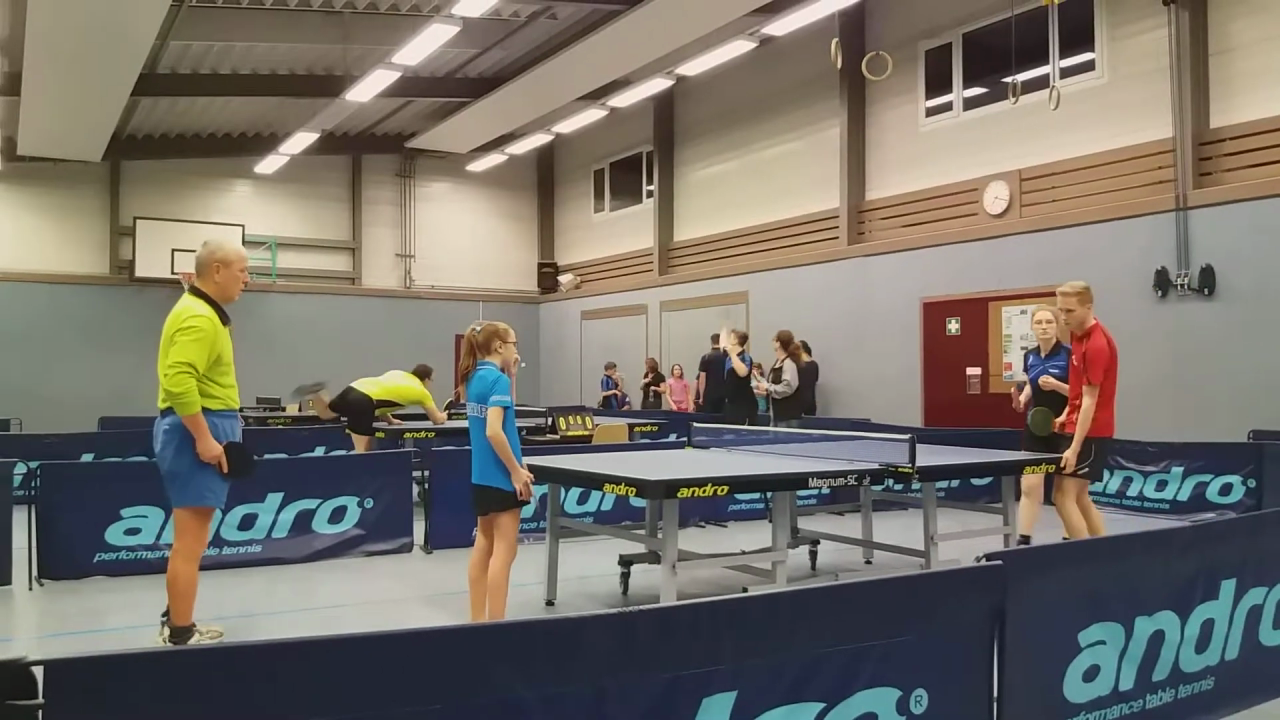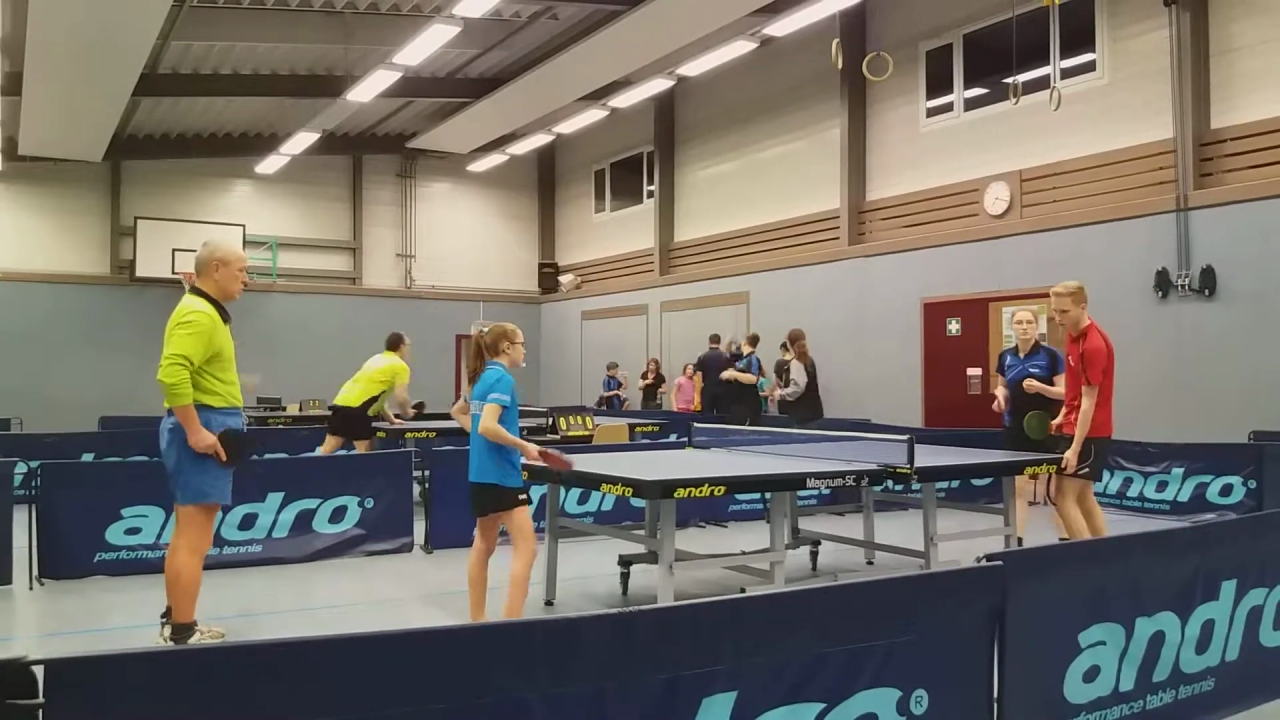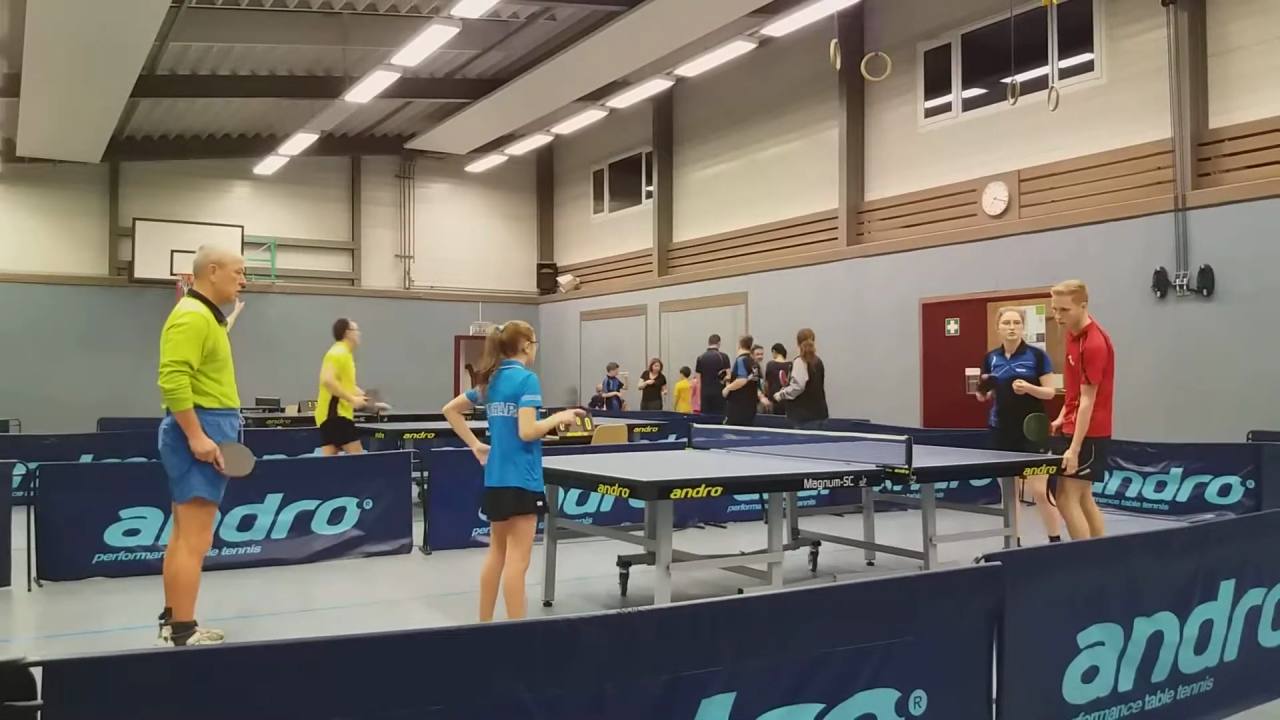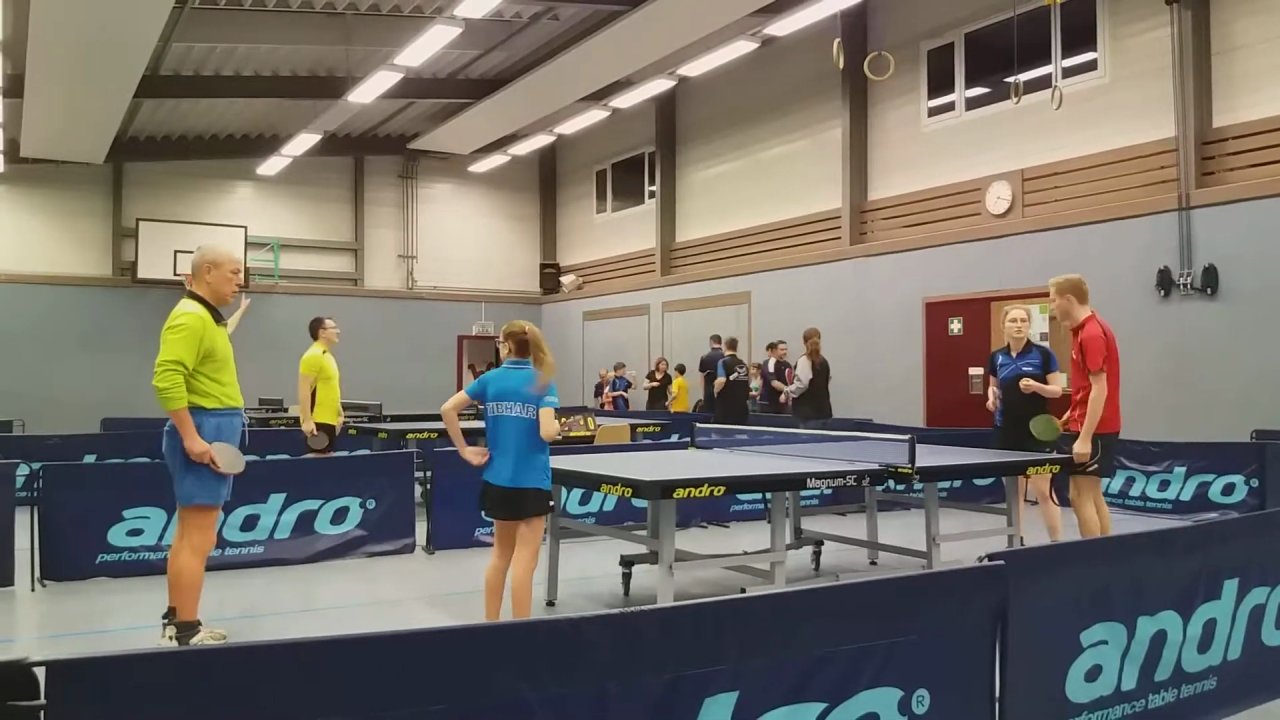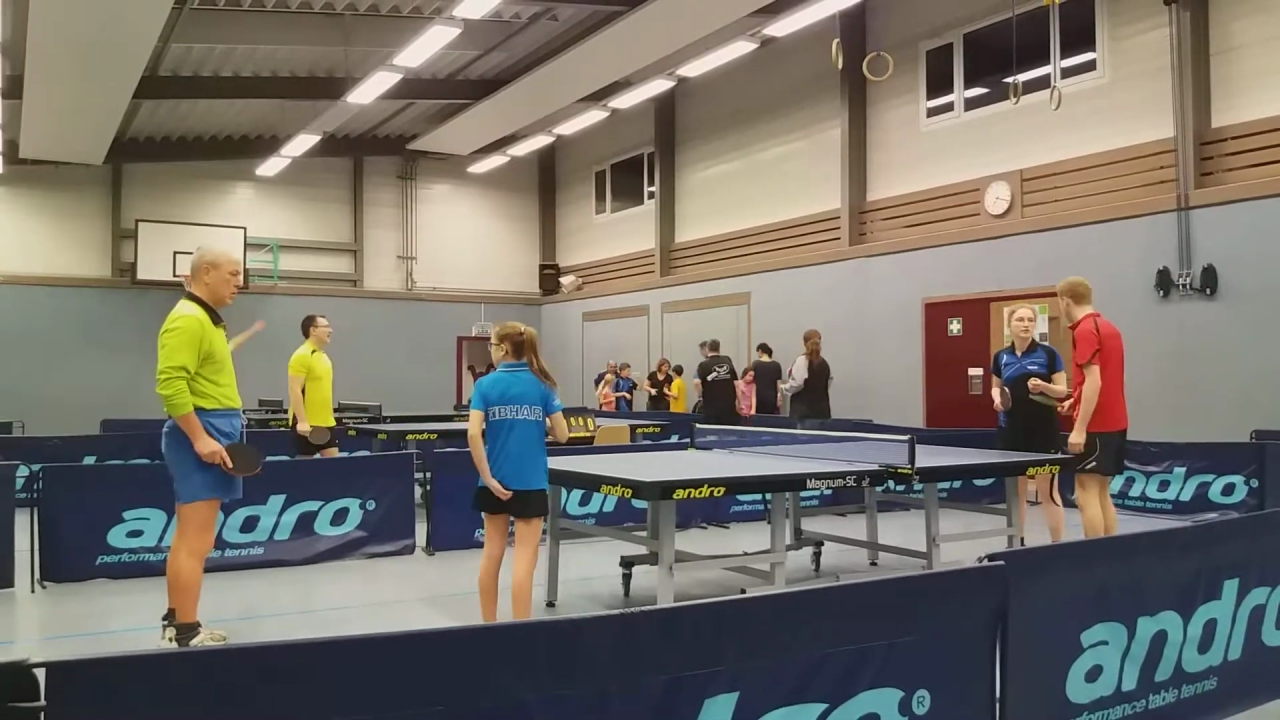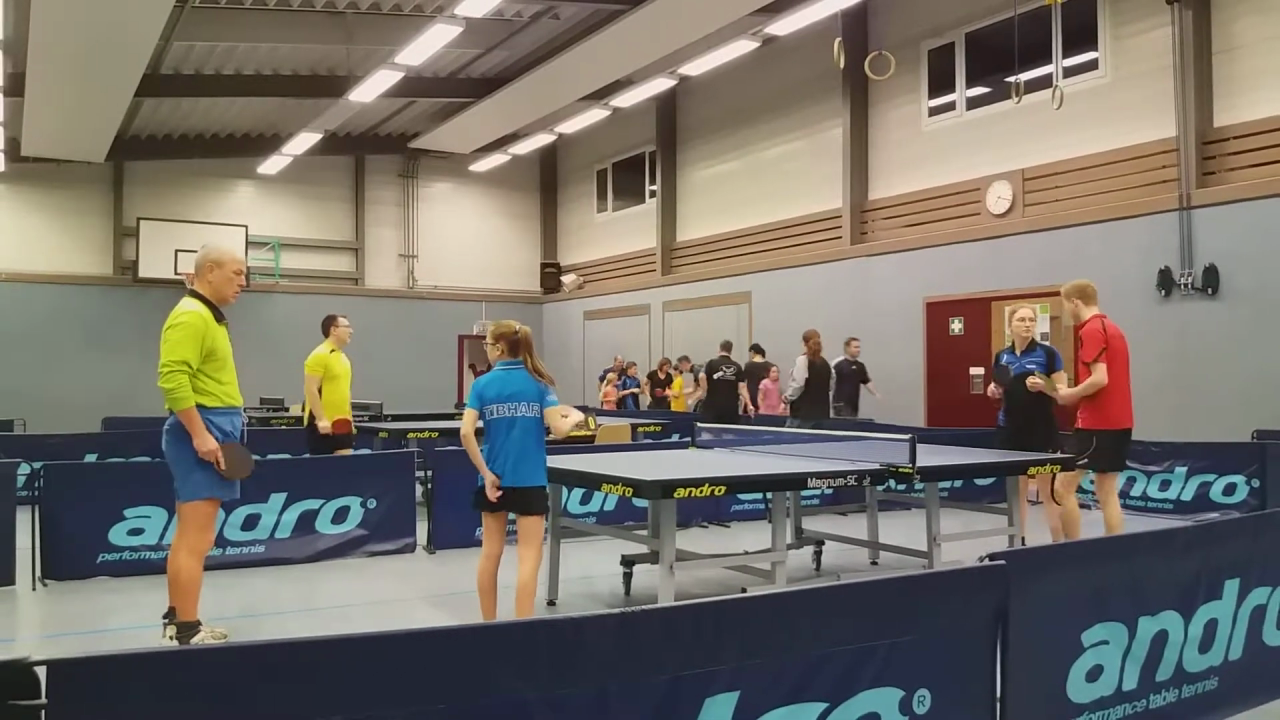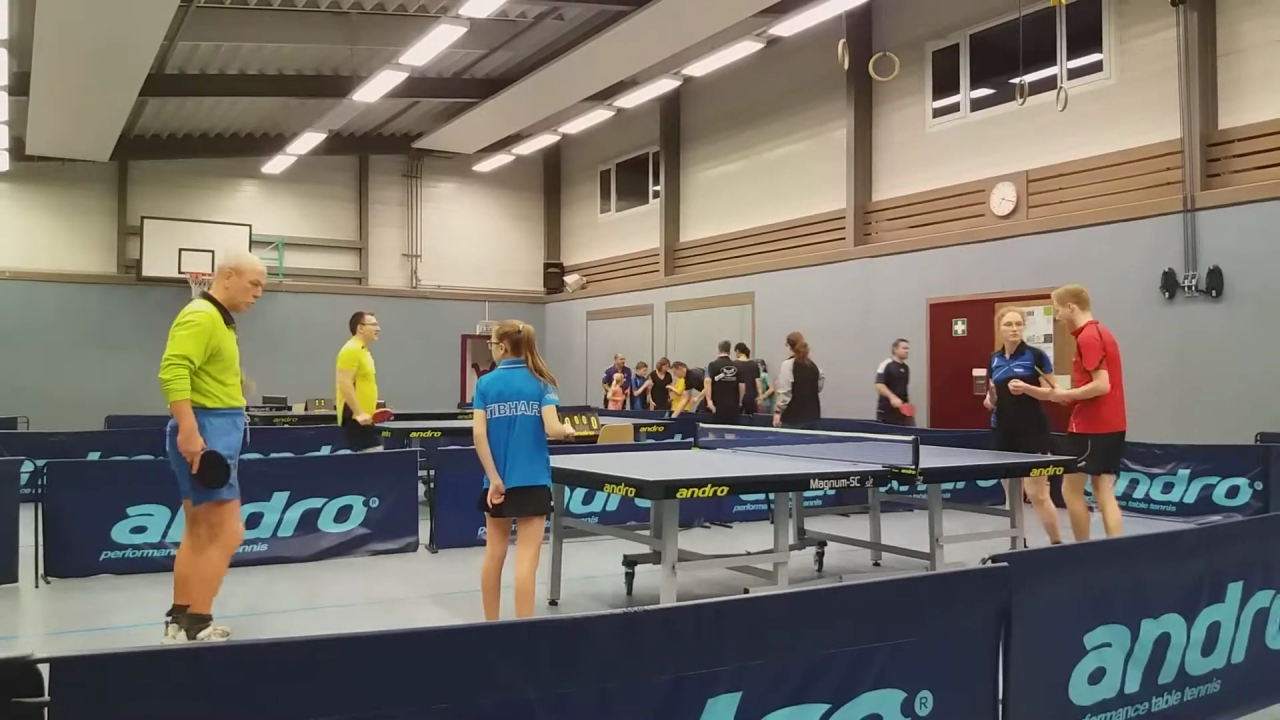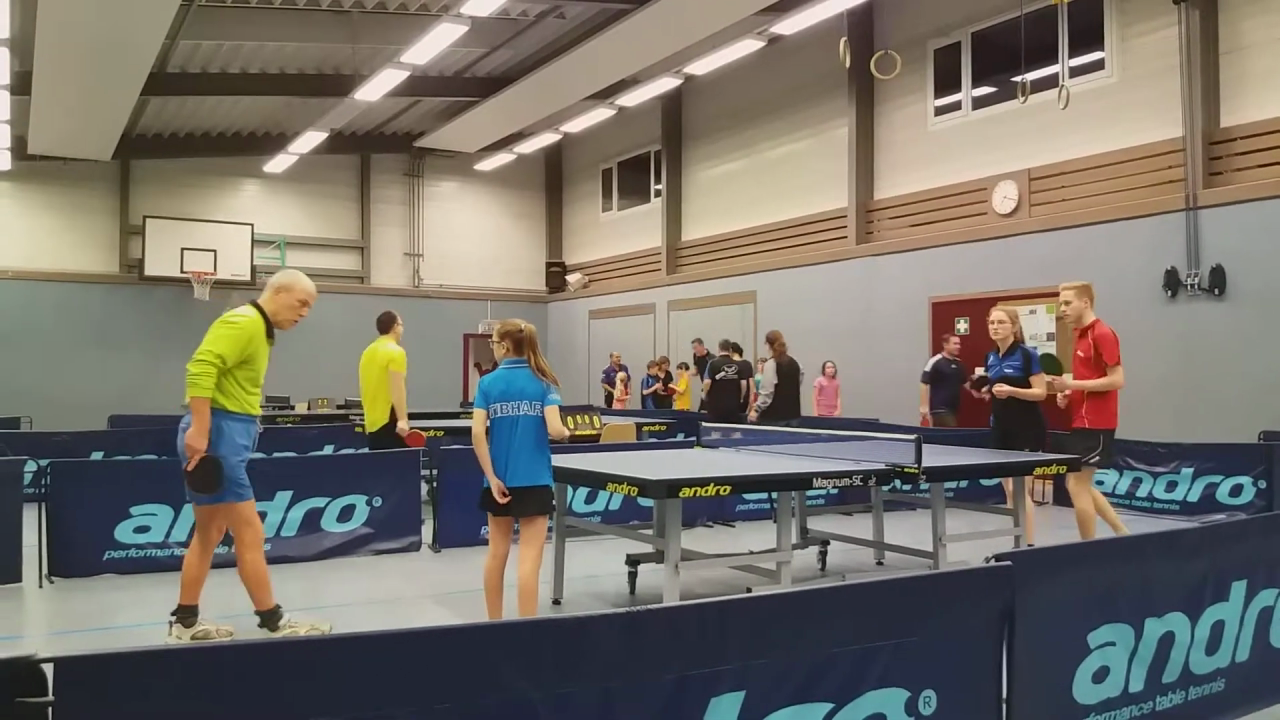
dt=0.4s
person 1, frame 1
left shoulder: (201, 311)
right shoulder: (199, 318)
right elbow: (177, 382)
right wrist: (203, 439)
left hip: (201, 431)
right hip: (198, 432)
left knee: (189, 540)
right knee: (191, 543)
left ankle: (175, 622)
right ankle: (180, 637)
person 1, frame 2
left shoulder: (205, 311)
right shoulder: (199, 314)
right elbow: (172, 374)
right wrist: (195, 430)
left hip: (207, 427)
right hip: (201, 430)
left knee: (185, 535)
right knee: (195, 540)
left ankle: (174, 622)
right ankle: (182, 635)
person 1, frame 3
left shoulder: (204, 315)
right shoulder: (193, 316)
right elbow: (171, 379)
right wrist: (196, 436)
left hip: (206, 429)
right hip: (199, 431)
left knee: (183, 535)
right knee: (195, 540)
left ankle: (172, 622)
right ankle: (182, 633)
person 1, frame 4
left shoulder: (206, 316)
right shoulder: (190, 317)
right elbow: (166, 378)
right wrist: (191, 438)
left hip: (212, 431)
right hip: (203, 432)
left knee: (188, 536)
right knee: (199, 540)
left ankle: (175, 621)
right ankle: (186, 633)
person 1, frame 5
left shoulder: (206, 318)
right shoulder: (188, 319)
right elbow: (170, 384)
right wrist: (201, 439)
left hip: (211, 432)
right hip: (201, 434)
left knee: (187, 538)
right knee: (197, 541)
left ankle: (175, 624)
right ankle: (187, 635)
person 1, frame 6
left shoulder: (208, 316)
right shoulder: (191, 316)
right elbow: (172, 379)
right wrist: (200, 434)
left hip: (212, 430)
right hip: (202, 433)
left knee: (188, 537)
right knee: (197, 540)
left ankle: (176, 622)
right ankle: (186, 634)
person 1, frame 7
left shoulder: (220, 321)
right shoulder: (200, 317)
right elbow: (172, 374)
right wrist: (190, 432)
left hip: (217, 434)
right hip: (204, 435)
left knee: (201, 535)
right knee: (227, 535)
left ankle: (181, 620)
right ankle: (193, 628)
person 1, frame 8
left shoulder: (259, 328)
right shoulder: (244, 323)
right elbow: (201, 368)
right wrist: (197, 429)
left hip: (226, 435)
right hip: (218, 435)
left knee: (208, 534)
right knee: (249, 535)
left ankle: (185, 621)
right ankle: (273, 621)
person 2, frame 1
left shoulder: (475, 377)
right shoulder: (497, 379)
right elbow: (494, 432)
right wrist: (517, 472)
left hip: (482, 476)
right hip: (500, 477)
left knee: (484, 546)
right knee: (503, 553)
left ankle: (478, 620)
right ankle: (495, 624)
person 2, frame 2
left shoulder: (481, 378)
right shoulder: (503, 379)
left elbow: (458, 412)
right elbow: (487, 427)
right wrist: (524, 447)
left hip: (481, 475)
right hip: (502, 476)
left knee: (483, 546)
right knee: (526, 550)
left ankle: (477, 620)
person 2, frame 3
left shoulder: (491, 381)
right shoulder: (528, 379)
left elbow: (450, 410)
right elbow: (527, 431)
left wrist: (475, 445)
right wrist: (560, 418)
left hip: (495, 478)
right hip: (521, 480)
left knee: (497, 553)
right knee: (516, 560)
left ankle: (484, 622)
person 2, frame 4
left shoulder: (489, 380)
right shoulder: (543, 381)
left elbow: (448, 411)
right elbow: (548, 433)
left wrist: (464, 449)
right wrist: (557, 427)
left hip: (497, 479)
right hip: (531, 482)
left knee: (501, 555)
right knee: (524, 560)
left ankle: (491, 623)
person 2, frame 5
left shoulder: (485, 385)
right shoulder: (542, 384)
left elbow: (474, 434)
right elbow: (561, 436)
left wrist: (488, 478)
left hip: (496, 481)
right hip: (531, 482)
left knee: (492, 555)
right knee: (524, 560)
left ankle: (489, 625)
person 2, frame 6
left shoulder: (482, 384)
right shoulder: (539, 383)
left elbow: (467, 433)
right elbow: (559, 429)
left wrist: (486, 474)
right wrist: (575, 417)
left hip: (494, 480)
right hip: (530, 481)
left knee: (490, 554)
right knee: (529, 558)
left ankle: (489, 624)
person 2, frame 7
left shoulder: (486, 383)
right shoulder: (540, 382)
left elbow: (479, 434)
right elbow: (552, 429)
left wrist: (494, 478)
right wrist: (567, 429)
left hip: (498, 481)
right hip: (532, 480)
left knee: (494, 554)
right knee: (526, 558)
left ankle: (491, 623)
person 2, frame 8
left shoulder: (488, 383)
right shoulder: (543, 381)
left elbow: (478, 433)
right elbow: (555, 430)
left wrist: (491, 478)
right wrist: (565, 433)
left hip: (500, 480)
right hip: (534, 480)
left knee: (497, 553)
right knee: (529, 558)
left ankle: (494, 622)
person 3, frame 1
left shoulder: (1097, 344)
right shoulder: (1079, 334)
left elbow: (1090, 401)
left wrist: (1074, 448)
right wrist: (1066, 414)
left hip: (1089, 432)
right hip: (1079, 427)
left knee: (1064, 497)
right knee: (1079, 497)
person 3, frame 2
left shoulder: (1094, 345)
right shoulder: (1074, 334)
left elbow: (1089, 402)
left wrist: (1075, 449)
right wrist: (1062, 416)
left hip: (1088, 433)
right hip: (1075, 428)
left knee: (1064, 498)
right knee: (1083, 497)
person 3, frame 3
left shoulder: (1094, 344)
right shoulder: (1074, 334)
left elbow: (1088, 401)
left wrist: (1074, 449)
right wrist: (1063, 417)
left hip: (1088, 433)
right hip: (1074, 427)
left knee: (1067, 499)
right knee: (1082, 497)
person 3, frame 4
left shoulder: (1091, 334)
right shoulder: (1088, 329)
left elbow: (1100, 390)
left wrist: (1084, 438)
right wrist: (1074, 413)
left hip: (1093, 430)
right hip: (1102, 427)
left knee: (1080, 497)
right knee: (1093, 495)
person 3, frame 5
left shoulder: (1084, 331)
right shoulder: (1108, 328)
left elbow: (1093, 382)
left wrist: (1079, 429)
right wrist: (1077, 402)
left hip: (1096, 427)
right hip: (1115, 424)
left knee: (1086, 497)
right knee: (1101, 495)
person 3, frame 6
left shoulder: (1090, 330)
right shoulder: (1113, 329)
left elbow: (1100, 379)
left wrist: (1069, 394)
right wrist: (1074, 393)
left hip: (1096, 424)
right hip: (1119, 422)
left knee: (1064, 487)
right knee: (1107, 492)
person 3, frame 7
left shoulder: (1087, 338)
right shoulder: (1103, 333)
left elbow: (1102, 385)
left wrist: (1064, 395)
right wrist: (1062, 394)
left hip: (1091, 428)
right hip: (1113, 426)
left knee: (1071, 491)
right knee: (1105, 495)
person 3, frame 8
left shoulder: (1102, 334)
right shoulder: (1080, 335)
left elbow: (1116, 379)
left wrist: (1074, 384)
right wrist: (1067, 392)
left hip: (1095, 423)
right hip: (1082, 421)
left knee: (1077, 487)
right knee: (1082, 485)
right ankle: (1121, 533)
person 4, frame 1
left shoulder: (1069, 355)
right shoulder: (1030, 357)
left wrist: (1056, 385)
right wrist: (1022, 398)
right hip: (1035, 429)
right knee: (1029, 488)
right ankle: (1023, 540)
person 4, frame 2
left shoulder: (1051, 355)
right shoulder: (1005, 357)
left elbow: (1064, 392)
left wrist: (1040, 387)
right wrist: (1000, 397)
right hip: (1015, 429)
right knee: (1018, 489)
left ankle: (1064, 541)
right ankle: (1017, 542)
person 4, frame 3
left shoulder: (1037, 355)
right shoulder: (991, 358)
left elbow: (1050, 391)
left wrist: (1028, 388)
right wrist: (984, 394)
right hip: (1001, 430)
left knee: (1040, 490)
left ankle: (1055, 540)
person 4, frame 4
left shoulder: (1043, 354)
right shoulder: (996, 357)
left elbow: (1057, 390)
left wrist: (1035, 387)
right wrist: (992, 399)
right hip: (1007, 430)
left knee: (1043, 490)
left ankle: (1056, 543)
person 4, frame 5
left shoulder: (1048, 353)
right shoulder: (1001, 357)
left elbow: (1062, 390)
left wrist: (1043, 386)
right wrist: (997, 399)
left hip: (1043, 430)
right hip: (1011, 430)
left knee: (1047, 491)
right knee: (1016, 491)
left ankle: (1057, 544)
person 4, frame 6
left shoulder: (1047, 353)
right shoulder: (1001, 357)
left wrist: (1042, 385)
right wrist: (993, 390)
left hip: (1041, 430)
right hip: (1010, 430)
left knee: (1047, 492)
right knee: (1016, 491)
left ankle: (1058, 545)
right ankle: (1018, 543)
person 4, frame 7
left shoulder: (1036, 356)
right shoulder: (994, 360)
right wrist: (989, 398)
left hip: (1032, 432)
right hip: (1002, 432)
left knee: (1037, 494)
right knee: (1011, 494)
left ankle: (1057, 544)
person 4, frame 8
left shoulder: (1027, 355)
right shoulder: (991, 358)
left elbow: (1041, 392)
left wrist: (1011, 391)
right wrist: (986, 392)
left hip: (1027, 430)
right hip: (1001, 430)
left knee: (1017, 488)
right knee: (1009, 490)
left ankle: (1029, 546)
